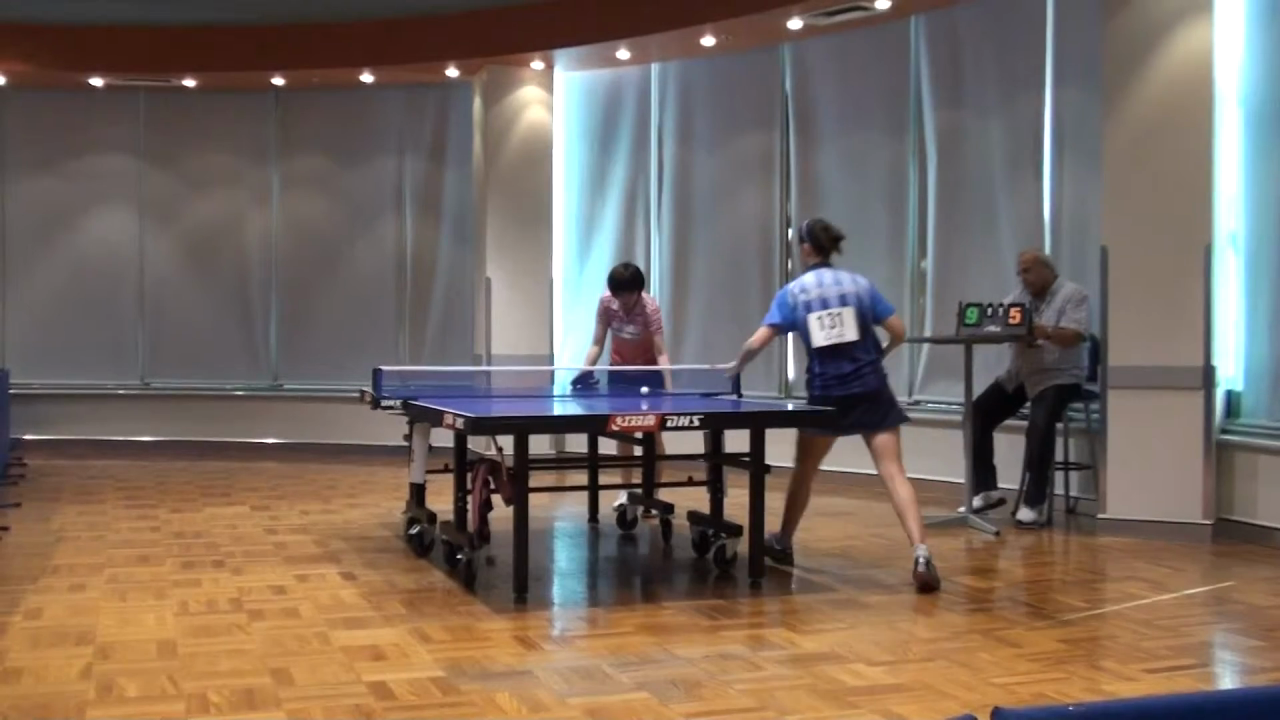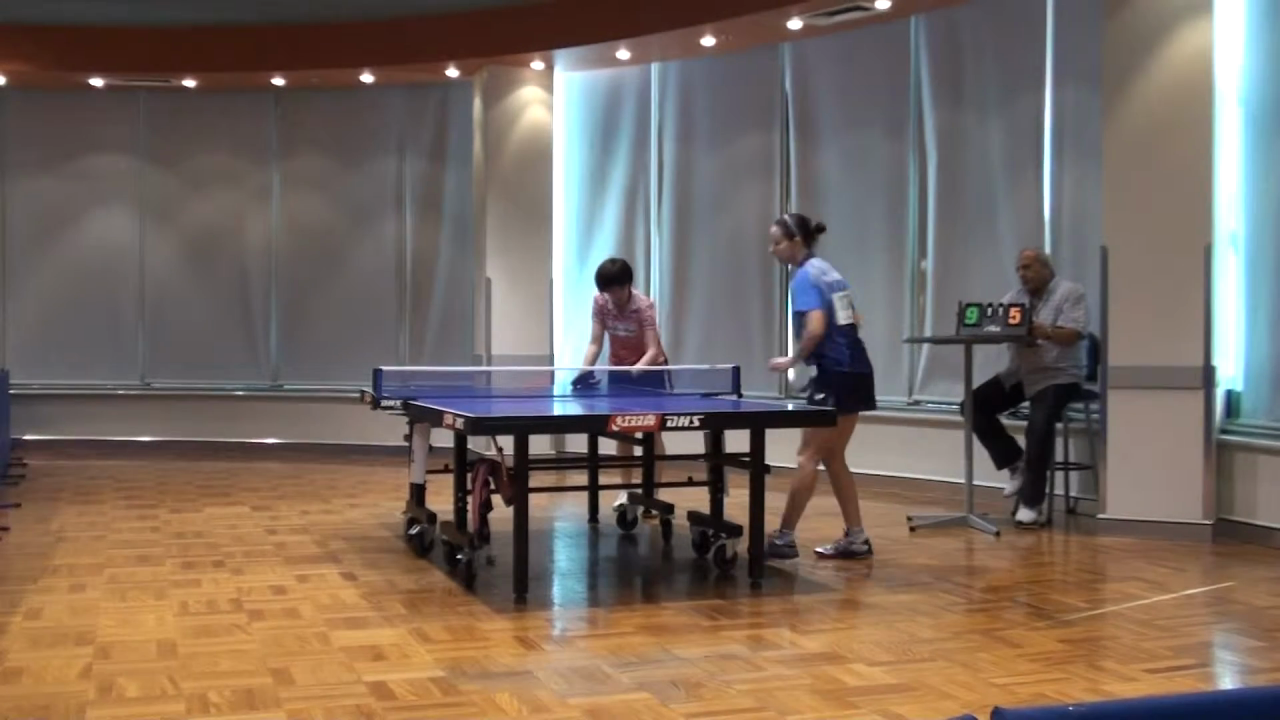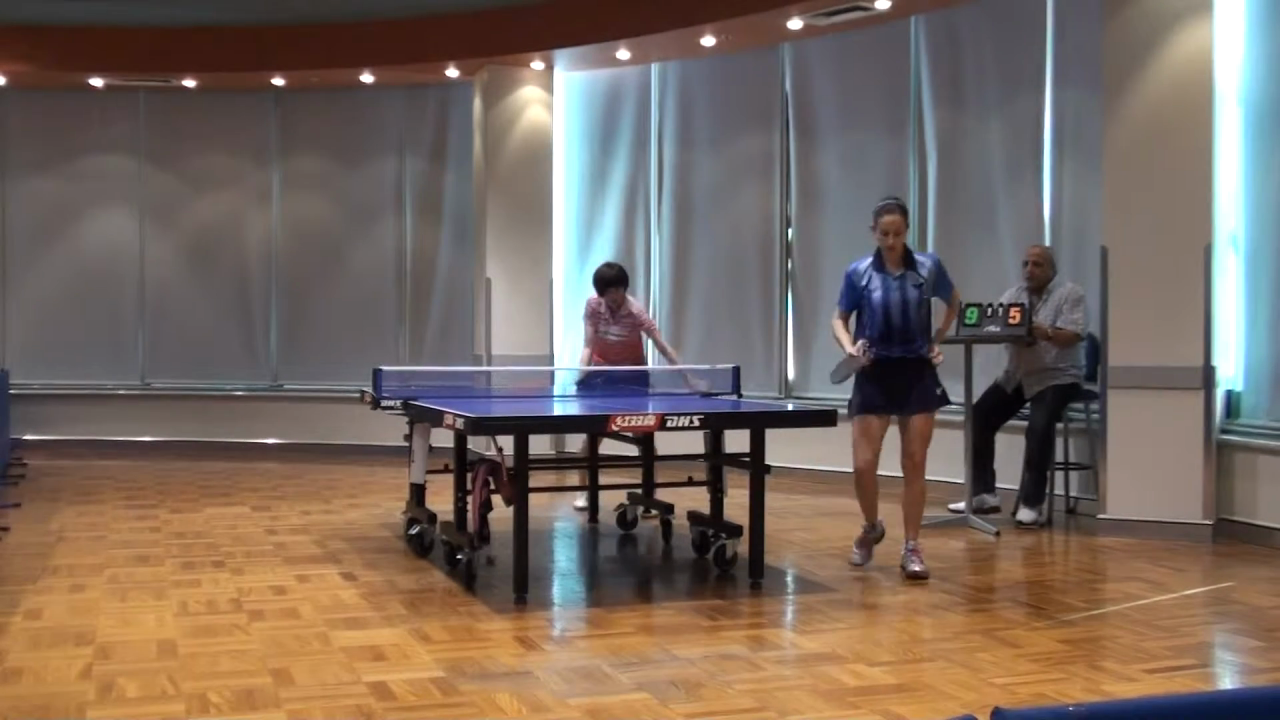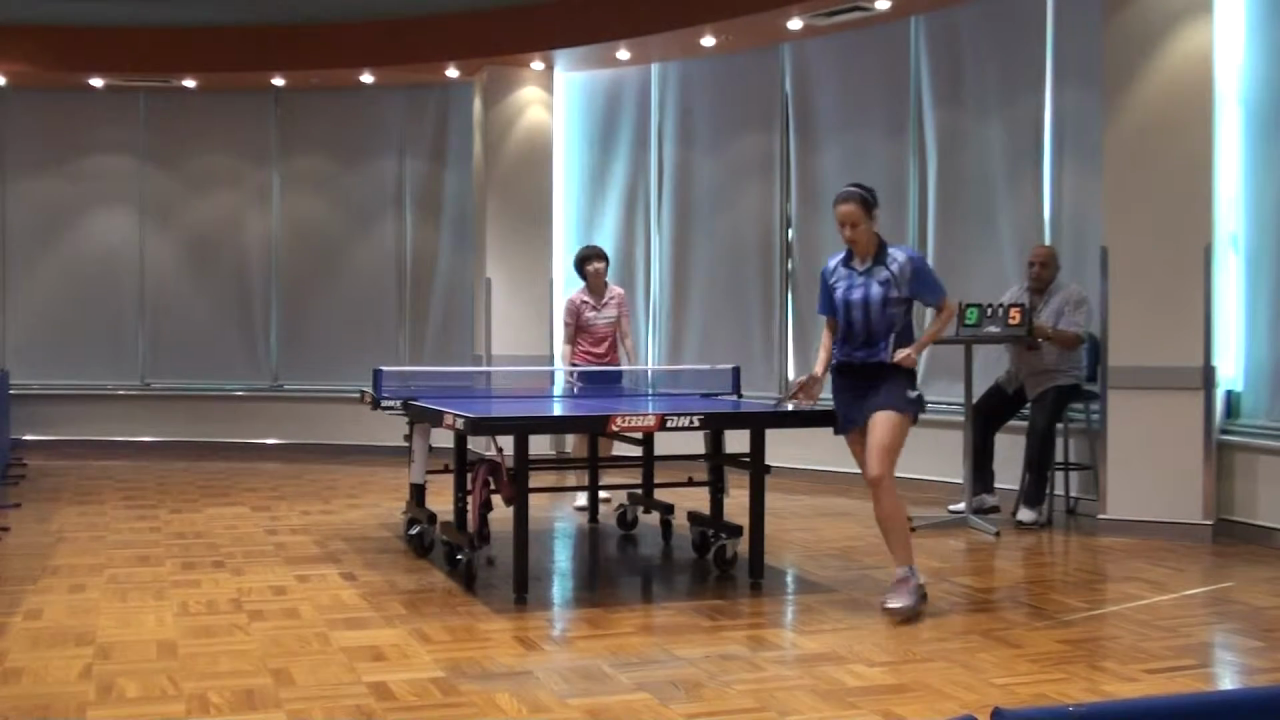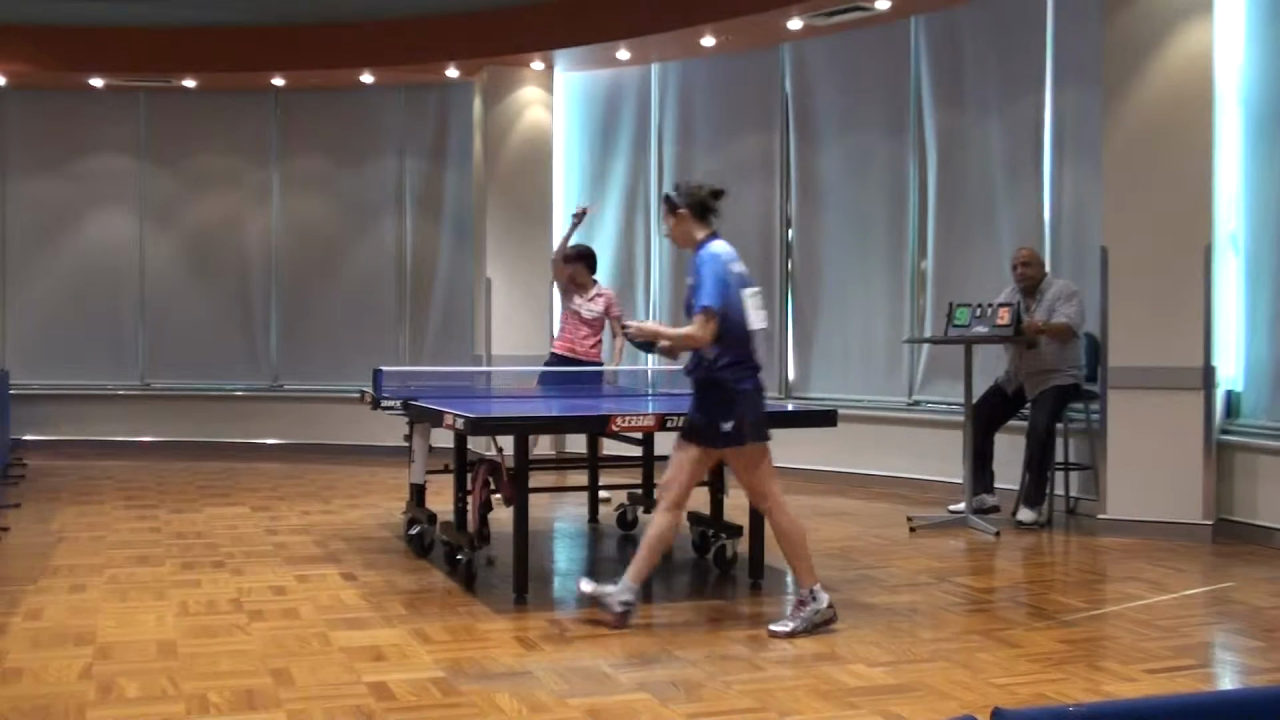
dt=0.7s
person 1, frame 1
left shoulder: (793, 292)
right shoulder: (860, 285)
left elbow: (759, 339)
right elbow: (898, 331)
left wrist: (740, 362)
left hip: (826, 395)
right hip: (871, 391)
left knee: (804, 466)
right knee: (893, 473)
left ankle: (783, 541)
right ankle: (920, 554)
person 1, frame 2
left shoulder: (804, 277)
right shoulder: (827, 272)
left elbow: (816, 328)
right elbow: (836, 326)
left wrist: (793, 360)
left hip: (837, 374)
right hip: (857, 371)
left knee: (808, 456)
right knee: (832, 456)
left ankle: (784, 536)
right ankle: (855, 537)
person 1, frame 3
left shoulder: (930, 267)
right shoulder: (858, 273)
left elbow: (952, 303)
right elbow: (839, 319)
left wrist: (937, 341)
right wrist: (849, 347)
left hip: (918, 373)
right hip: (875, 376)
left knee: (914, 465)
right knee: (864, 465)
left ankle: (911, 548)
right ankle: (871, 528)
person 1, frame 4
left shoulder: (906, 263)
right shoulder: (832, 270)
left elbow: (946, 309)
left wrist: (916, 348)
right wrist: (818, 372)
left hip: (891, 378)
right hip: (850, 382)
left knee: (878, 473)
right knee: (875, 482)
left ankle: (904, 577)
right ankle: (911, 576)
person 1, frame 5
left shoulder: (711, 259)
right shoulder: (719, 256)
left elbow: (701, 334)
left wrist: (651, 331)
right wrist: (671, 339)
left hip: (729, 398)
right hip: (718, 396)
left knee: (765, 498)
right knee: (671, 493)
left ankle: (815, 599)
right ankle: (623, 594)
person 2, frame 1
left shoulder: (1074, 294)
right shoulder: (1019, 296)
left elbow: (1075, 336)
left wrist: (1046, 332)
left hip: (1058, 377)
right hip: (1019, 375)
left knee: (1039, 425)
right knee: (977, 414)
left ankle: (1033, 504)
right ankle: (986, 490)
person 2, frame 2
left shoulder: (1071, 293)
right shoulder: (1015, 295)
left elbow: (1073, 335)
left wrist: (1046, 331)
left hip: (1058, 376)
right hip: (1018, 374)
left knee: (1039, 425)
right knee: (974, 405)
left ankle: (1032, 504)
right ankle: (1017, 462)
person 2, frame 3
left shoulder: (1071, 294)
right shoulder: (1013, 294)
left elbow: (1072, 336)
left wrist: (1046, 333)
left hip: (1057, 377)
right hip: (1017, 376)
left knee: (1039, 426)
right knee: (978, 418)
left ankle: (1031, 504)
right ankle: (984, 494)
person 2, frame 4
left shoulder: (1073, 296)
right shoulder: (1014, 294)
left elbow: (1074, 340)
left wrist: (1047, 333)
left hip: (1058, 378)
right hip: (1018, 376)
left knee: (1040, 427)
right knee: (979, 417)
left ankle: (1032, 504)
right ankle: (983, 494)
person 2, frame 5
left shoulder: (1064, 291)
right shoulder: (1009, 295)
left elbow: (1067, 330)
left wrist: (1039, 327)
left hip: (1057, 378)
right hip: (1017, 377)
left knee: (1039, 428)
right knee: (978, 418)
left ankle: (1032, 504)
right ankle: (983, 494)
person 3, frame 1
left shoulder: (650, 309)
right shoulder: (606, 303)
left elbow: (661, 353)
right elbow: (597, 344)
left wrist: (668, 383)
right wrist: (585, 371)
left hip: (649, 371)
right hip: (620, 369)
left knee: (653, 430)
left ankle: (654, 493)
right ankle: (626, 490)
person 3, frame 2
left shoulder: (643, 305)
right shoulder: (600, 303)
left elbow: (652, 350)
right elbow: (595, 343)
left wrist: (637, 368)
right wrist: (584, 371)
left hip: (648, 371)
right hip: (618, 370)
left ankle: (654, 492)
right ankle: (626, 490)
person 3, frame 3
left shoulder: (635, 311)
right shoulder: (592, 307)
left elbow: (660, 345)
right elbow: (588, 346)
right wrist: (582, 371)
left hip: (633, 375)
right hip: (600, 374)
right ankle: (584, 490)
person 3, frame 4
left shoulder: (619, 296)
right shoulder: (575, 301)
left elbow: (625, 335)
right elbow: (568, 342)
left wrist: (634, 366)
right wrist: (567, 372)
left hip: (611, 369)
right hip: (584, 369)
right ankle: (582, 489)
person 3, frame 5
left shoulder: (607, 297)
right shoulder: (566, 289)
left elbow: (618, 336)
right elbow: (556, 256)
left wrist: (615, 364)
right wrist: (574, 225)
left hip: (590, 367)
right hip: (560, 362)
